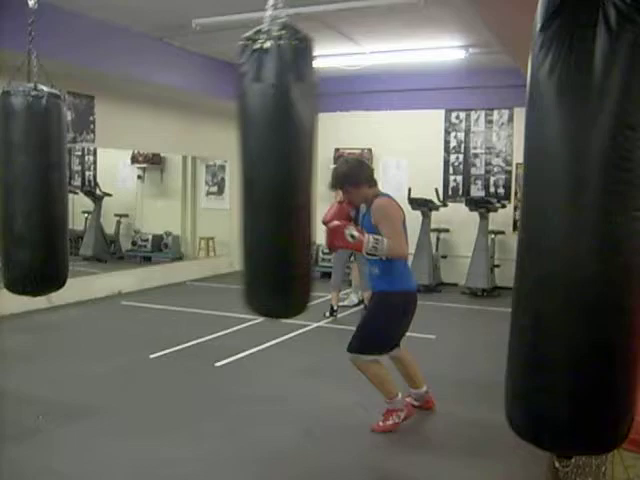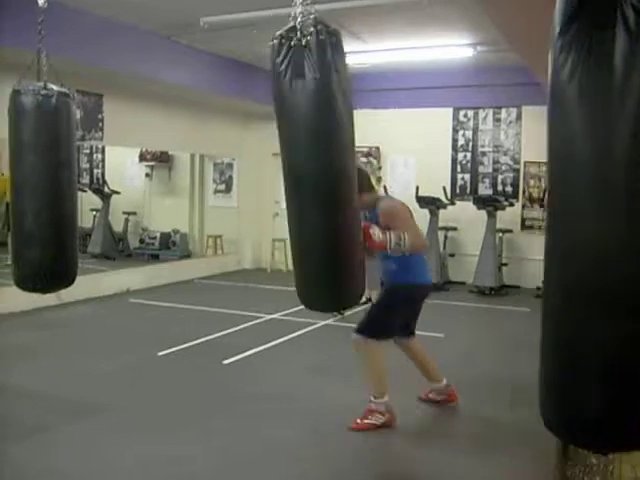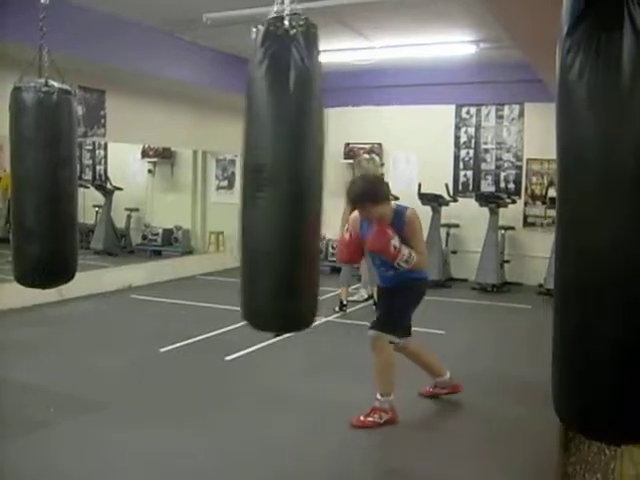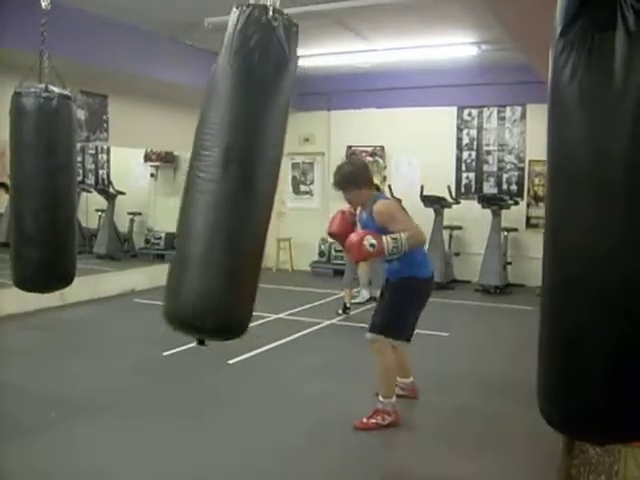
dt=0.4s
person 1, frame 1
left shoulder: (383, 206)
right shoulder: (370, 207)
left elbow: (400, 251)
right elbow: (373, 245)
left wrist: (358, 240)
right wrist: (343, 233)
left hip: (394, 293)
right hip: (390, 290)
left knee: (360, 353)
right knee: (389, 347)
left ankle: (398, 406)
right ankle: (421, 395)
person 1, frame 2
left shoulder: (388, 208)
right shoulder: (371, 211)
left elbow: (419, 242)
right elbow: (372, 248)
left wrist: (382, 240)
right wrist: (363, 240)
left hip: (408, 284)
right hip: (400, 283)
left knee: (364, 340)
right knee: (404, 338)
left ankle: (380, 409)
right ankle: (442, 388)
person 1, frame 3
left shoulder: (407, 218)
right shoulder: (357, 220)
left elbow: (420, 262)
right elbow: (350, 258)
left wrist: (395, 250)
right wrist: (348, 250)
left hip: (410, 284)
right hip: (386, 285)
left knee: (379, 337)
right knee: (400, 340)
left ankle: (384, 408)
right ankle: (445, 381)
person 1, frame 4
left shoulder: (384, 208)
right shoulder: (363, 213)
left elbow: (418, 236)
right elbow: (365, 247)
left wrist: (378, 246)
right wrist: (349, 240)
left hip: (415, 280)
right hip: (396, 278)
left knee: (378, 337)
right knee: (388, 336)
left ankle: (387, 410)
right ankle: (406, 384)
